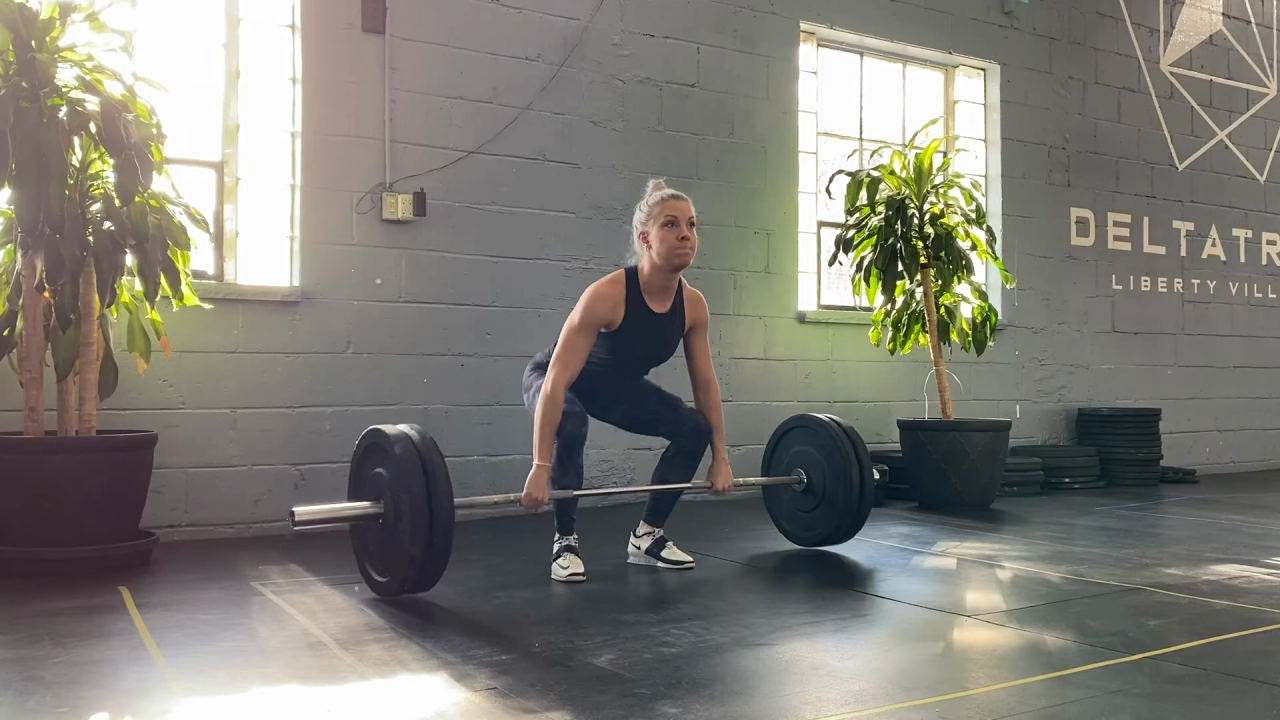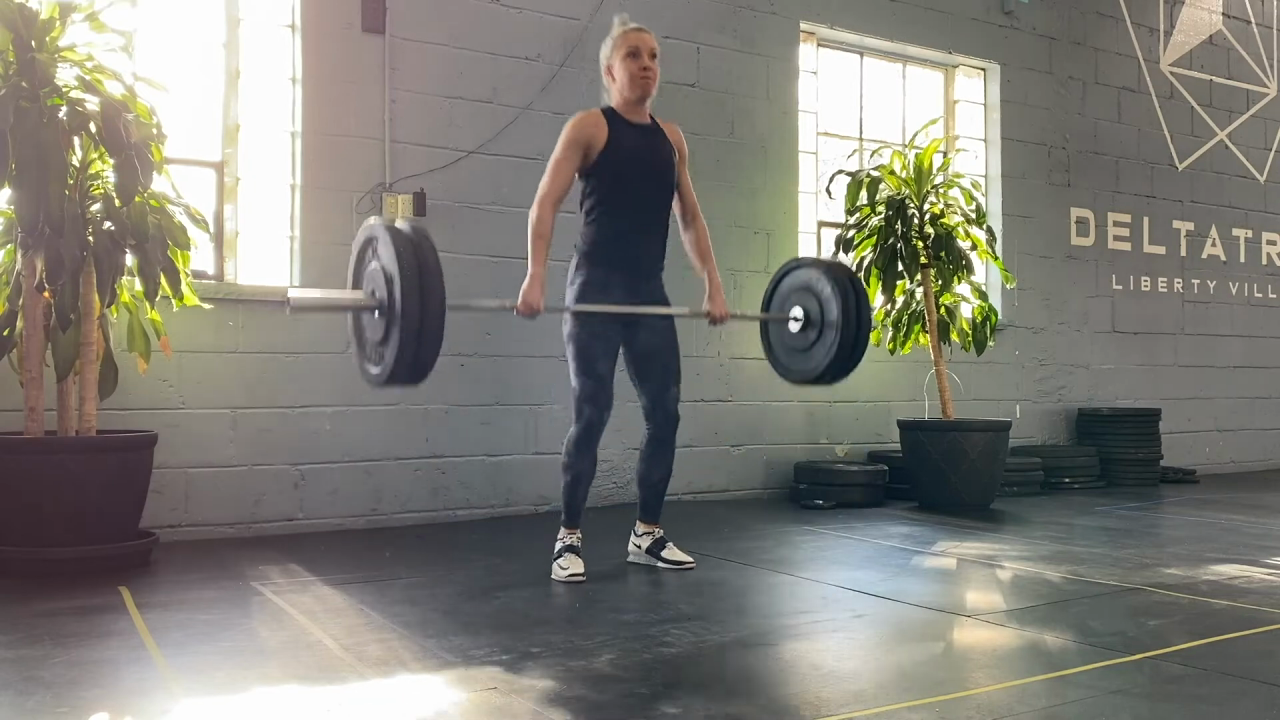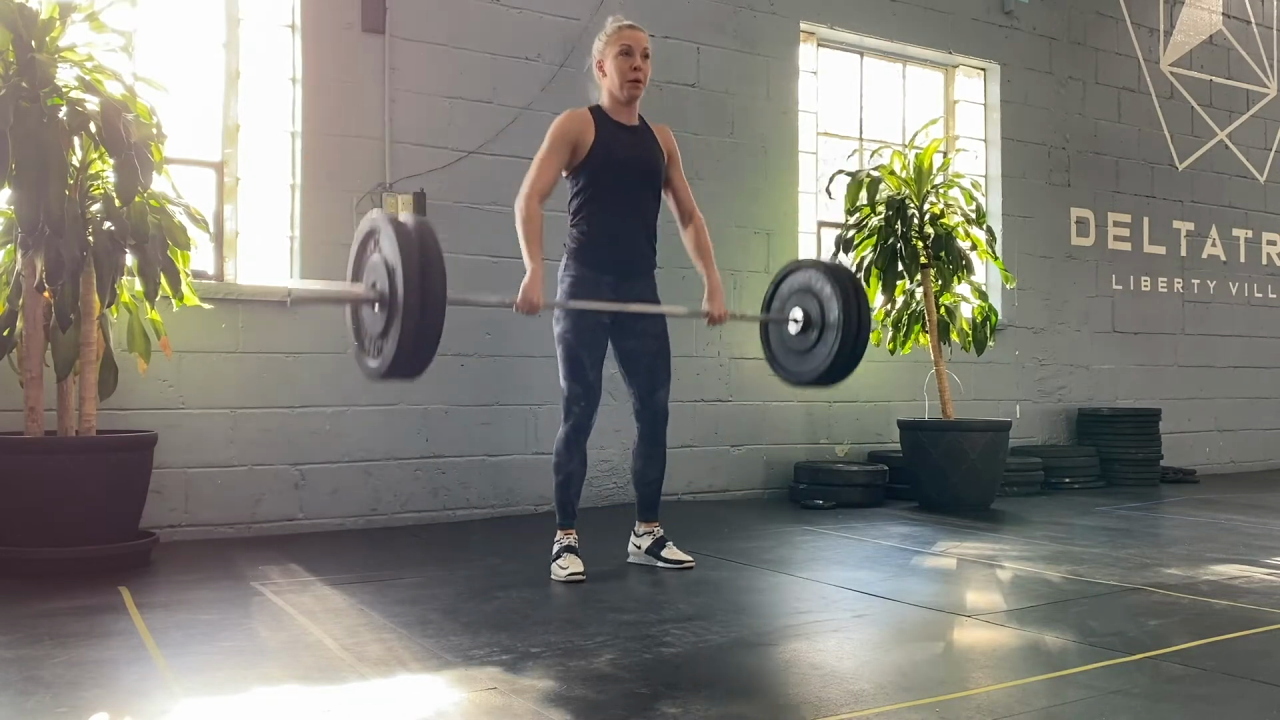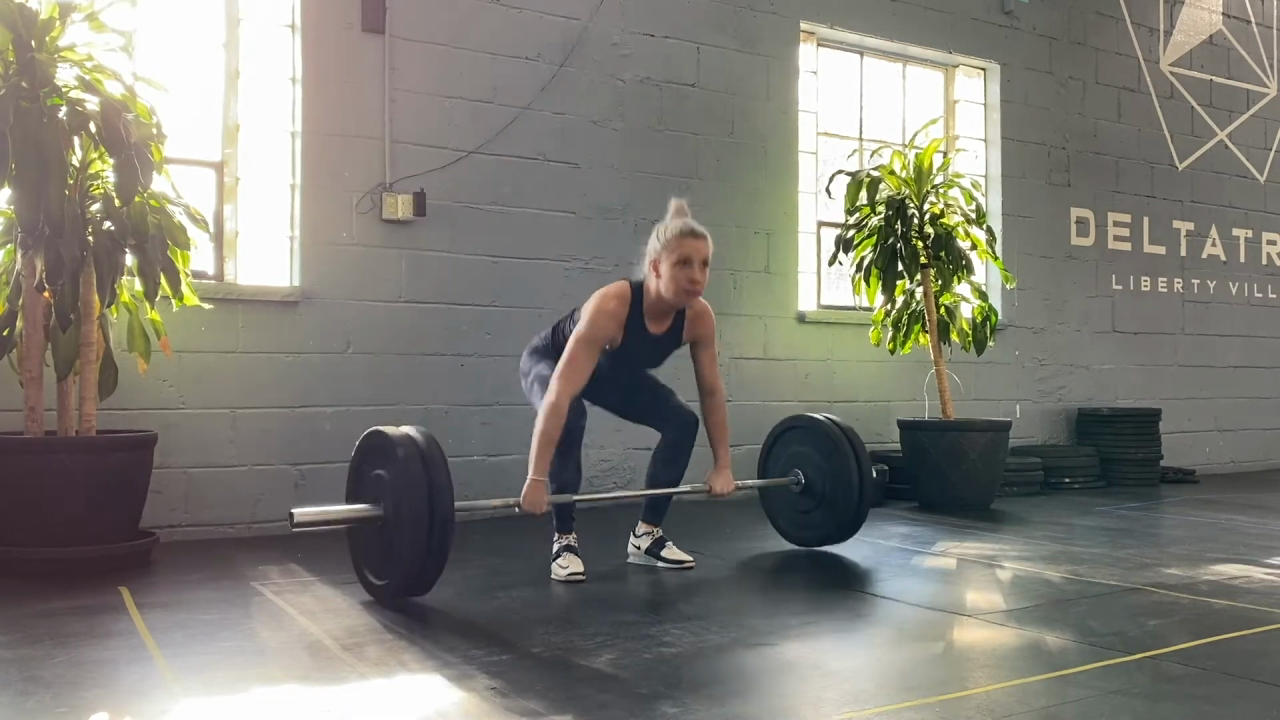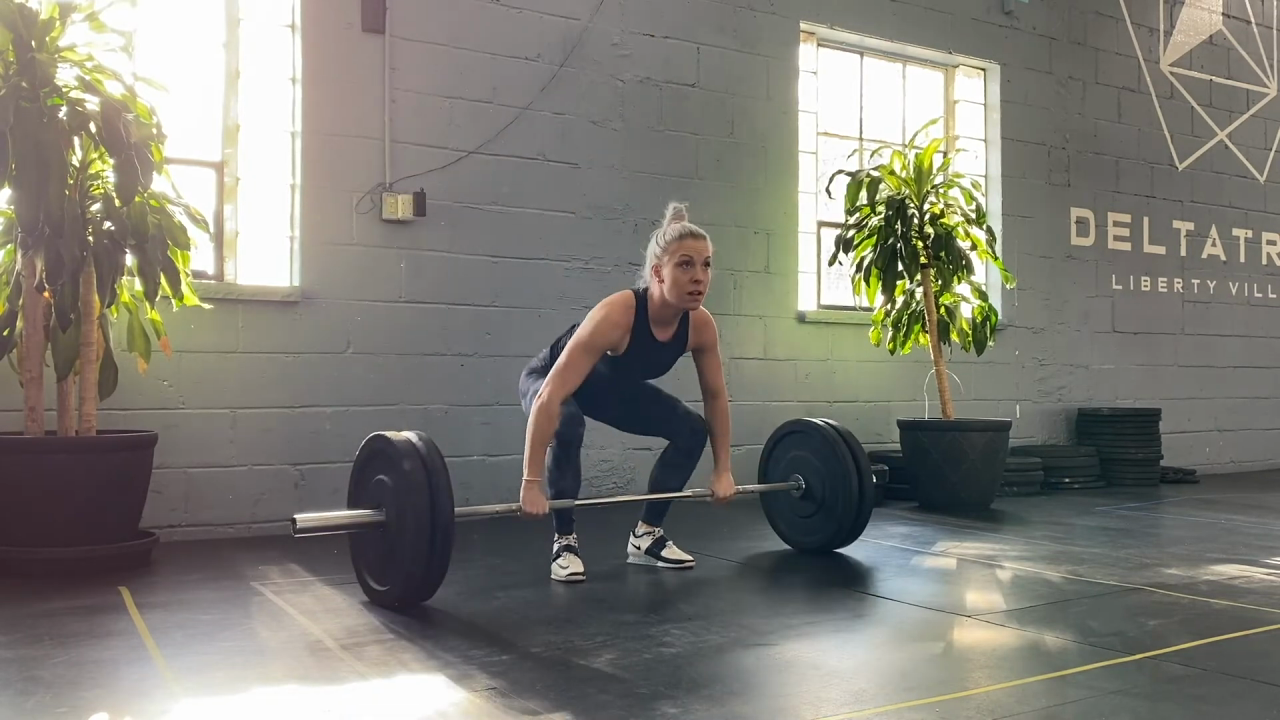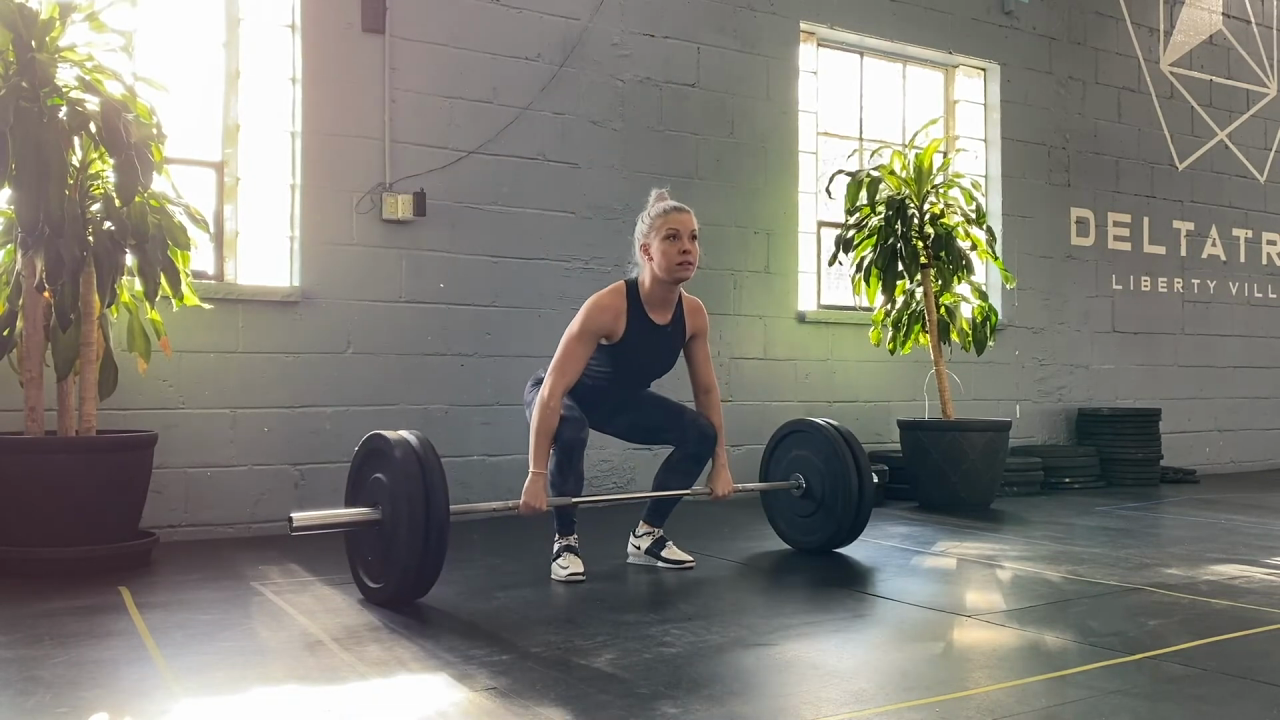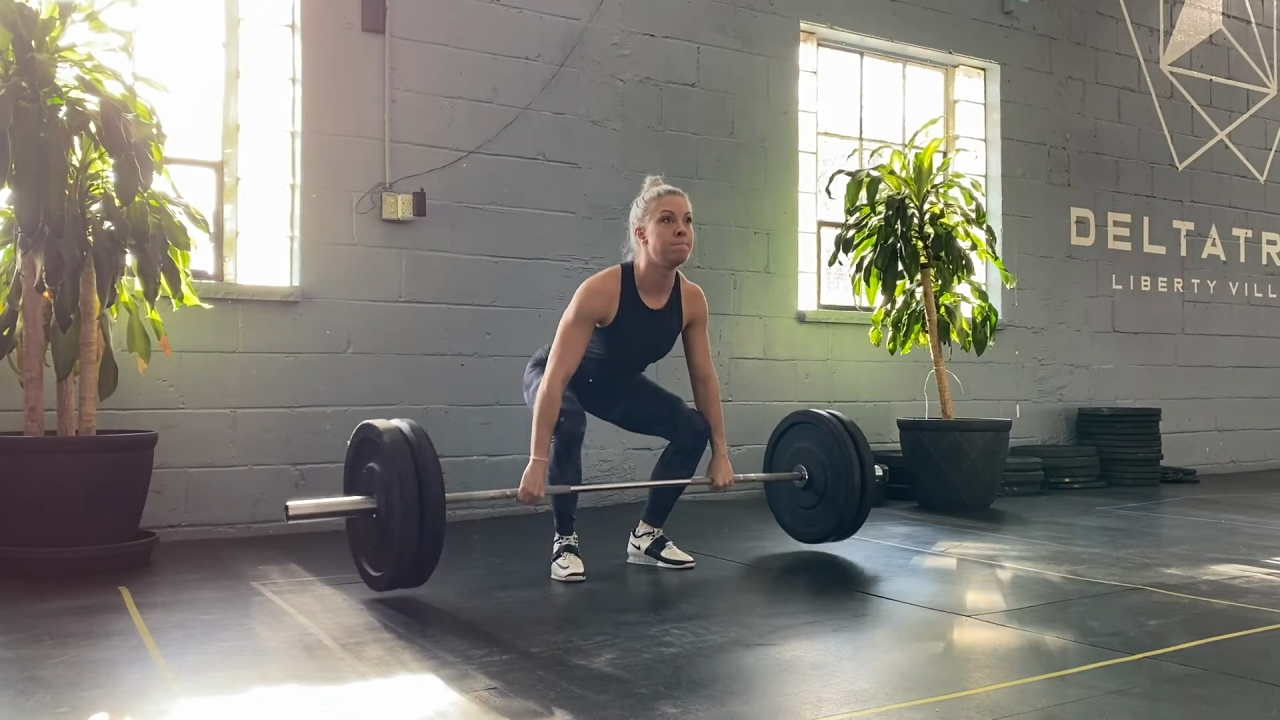
dt=0.7s
person 1, frame 1
left shoulder: (693, 305)
right shoulder: (606, 296)
left elbow: (705, 382)
right elbow: (558, 382)
left wrist: (720, 457)
right wrist: (541, 468)
left hip: (620, 386)
right hip: (557, 378)
left knee: (694, 429)
right knee: (571, 426)
left ankle: (648, 535)
right ankle: (565, 542)
person 1, frame 2
left shoulder: (669, 137)
right shoulder: (590, 126)
left elbow: (689, 217)
right elbow: (545, 203)
left wrist: (713, 284)
right wrist: (536, 277)
left hip: (647, 294)
right hip: (595, 287)
left knee: (664, 415)
right knee: (592, 412)
left ankle: (646, 534)
right ankle: (568, 538)
person 1, frame 3
left shoulder: (660, 138)
right shoulder: (576, 125)
left elbow: (689, 217)
right elbow: (529, 199)
left wrist: (712, 287)
right wrist: (534, 270)
left hip: (641, 292)
right hip: (585, 287)
left knee: (653, 412)
right knee: (580, 412)
left ankle: (646, 533)
right ankle: (565, 540)
person 1, frame 4
left shoulder: (699, 318)
right shoulder: (610, 307)
left elbow: (711, 392)
right elbow: (559, 397)
left wrist: (722, 467)
right wrist: (536, 480)
left hip: (614, 374)
right hip: (550, 360)
left knee: (683, 423)
right knee: (571, 423)
left ankle: (647, 535)
right ankle: (565, 542)
person 1, frame 5
left shoulder: (701, 325)
right shoulder: (615, 316)
left elbow: (716, 396)
right elbow: (549, 398)
left wrist: (723, 469)
right wrist: (532, 482)
left hip: (616, 387)
right hip: (549, 380)
left knee: (693, 430)
right knee: (567, 427)
left ankle: (647, 535)
right ankle: (565, 541)
person 1, frame 6
left shoulder: (693, 313)
right shoulder: (607, 306)
left elbow: (706, 389)
right elbow: (553, 389)
left wrist: (720, 463)
right wrist: (537, 475)
left hip: (622, 399)
right hip: (567, 396)
left knee: (700, 433)
right knee: (569, 433)
left ankle: (647, 535)
right ankle: (565, 542)
person 1, frame 7
left shoulder: (691, 299)
right shoulder: (601, 290)
left elbow: (704, 377)
right elbow: (556, 378)
left wrist: (720, 454)
right wrist: (537, 464)
left hip: (618, 380)
right hip: (560, 376)
left knee: (692, 429)
right knee: (569, 427)
left ankle: (647, 536)
right ankle: (565, 542)
